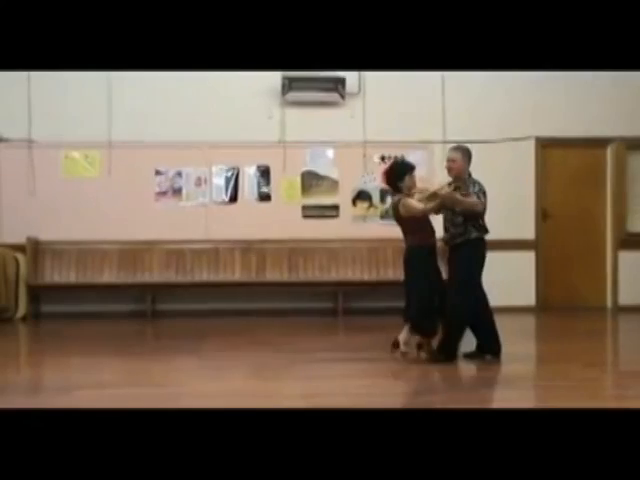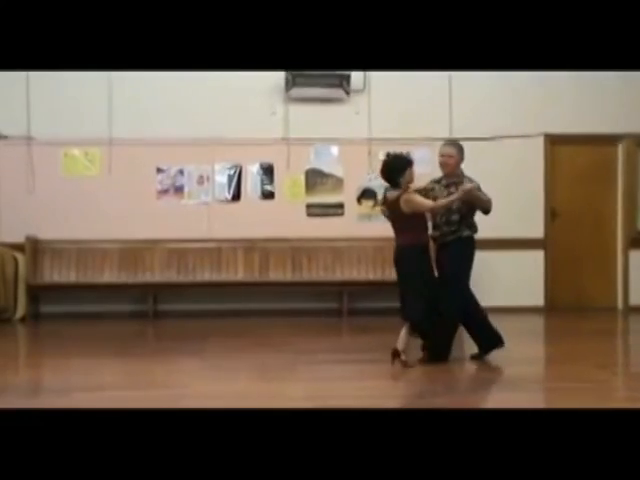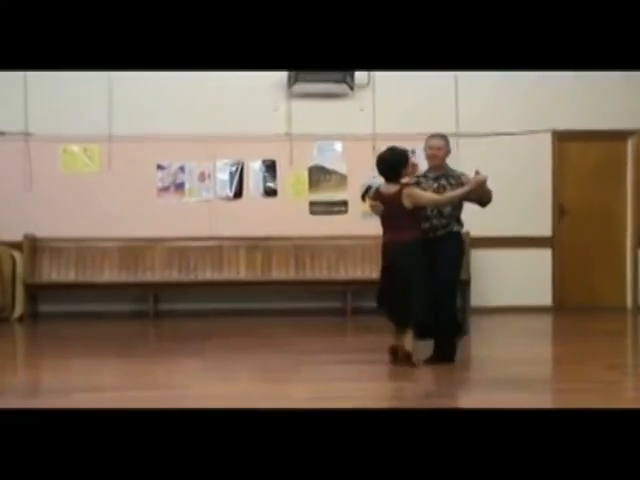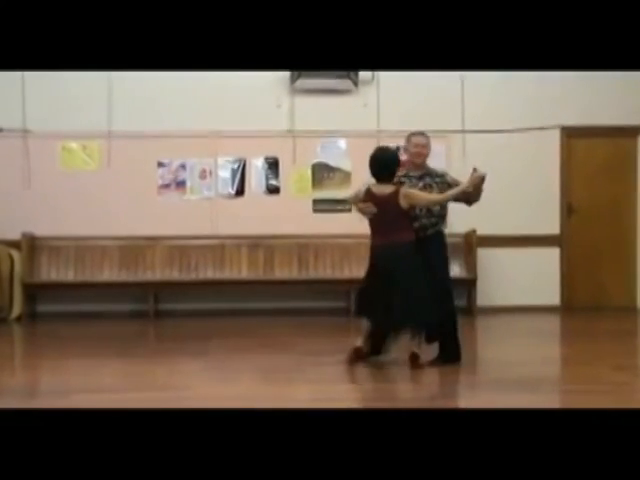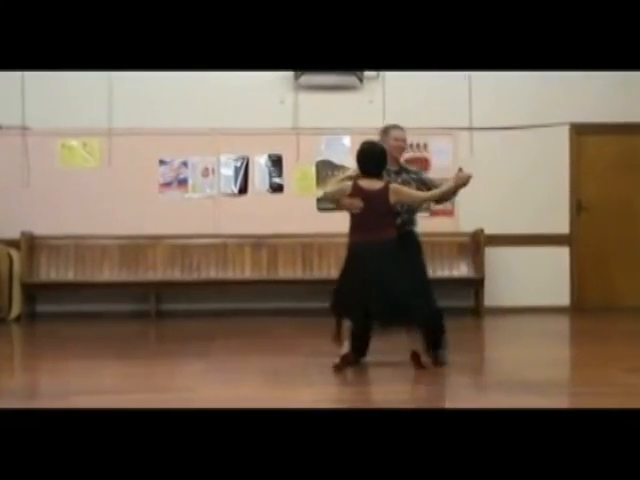
dt=0.2s
person 1, frame 1
left shoulder: (474, 187)
right shoulder: (451, 187)
left elbow: (478, 207)
left wrist: (452, 198)
left hip: (470, 247)
right hip: (458, 248)
left knee: (457, 297)
right knee: (472, 298)
left ankle: (446, 349)
right ankle: (489, 347)
person 1, frame 2
left shoulder: (468, 184)
right shoulder: (434, 185)
left elbow: (486, 206)
left wrist: (473, 194)
left hip: (460, 246)
right hip: (443, 246)
left knee: (450, 297)
right knee: (459, 296)
left ankle: (438, 350)
right ankle: (489, 340)
person 1, frame 3
left shoulder: (458, 179)
right shoulder: (416, 181)
left elbow: (484, 200)
left wrist: (482, 188)
right wrist: (377, 203)
left hip: (449, 242)
right hip: (425, 242)
left knee: (444, 294)
right knee: (424, 293)
left ankle: (444, 351)
right ankle: (450, 331)
person 1, frame 4
left shoulder: (440, 178)
right shoulder: (395, 180)
left elbow: (469, 198)
left wrist: (477, 186)
right wrist: (362, 205)
left hip: (432, 242)
left knee: (441, 296)
left ankle: (450, 352)
person 1, frame 5
left shoulder: (413, 176)
left elbow: (441, 195)
left wrist: (457, 185)
right wrist: (344, 201)
left hip: (406, 239)
left knee: (420, 291)
left ankle: (434, 345)
right ankle: (356, 350)
person 2, frame 1
left shoulder: (406, 200)
right shoulder: (405, 203)
left elbow: (423, 205)
right elbow: (424, 209)
right wrist: (440, 199)
left hip: (422, 254)
right hip: (419, 255)
left knee: (428, 298)
right knee: (422, 299)
left ankle: (426, 342)
right ankle: (402, 340)
person 2, frame 2
left shoulder: (387, 197)
right shoulder: (408, 199)
right elbow: (434, 206)
right wrist: (459, 194)
left hip: (404, 252)
right hip: (414, 254)
left knee: (416, 300)
right knee: (418, 301)
left ankle: (428, 344)
right ankle: (399, 348)
person 2, frame 3
left shoulder: (378, 192)
right shoulder: (409, 193)
right elbow: (442, 200)
right wrist: (471, 186)
left hip: (390, 250)
right hip: (411, 250)
left knee: (396, 298)
right knee: (417, 298)
left ankle: (397, 344)
right ankle: (405, 348)
person 2, frame 4
left shoulder: (366, 194)
right shoulder: (404, 194)
left elbow: (353, 199)
right elbow: (440, 199)
right wrist: (469, 184)
left hip: (380, 254)
right hip: (404, 253)
left knee: (377, 302)
right knee: (416, 301)
left ankle: (361, 346)
right ankle: (415, 352)
person 2, frame 5
left shoulder: (350, 188)
right shoulder: (392, 190)
left elbow: (327, 194)
right elbow: (428, 197)
right wrist: (454, 184)
left hip: (359, 253)
right hip: (387, 252)
left knee: (354, 303)
right knee: (405, 299)
left ankle: (352, 353)
